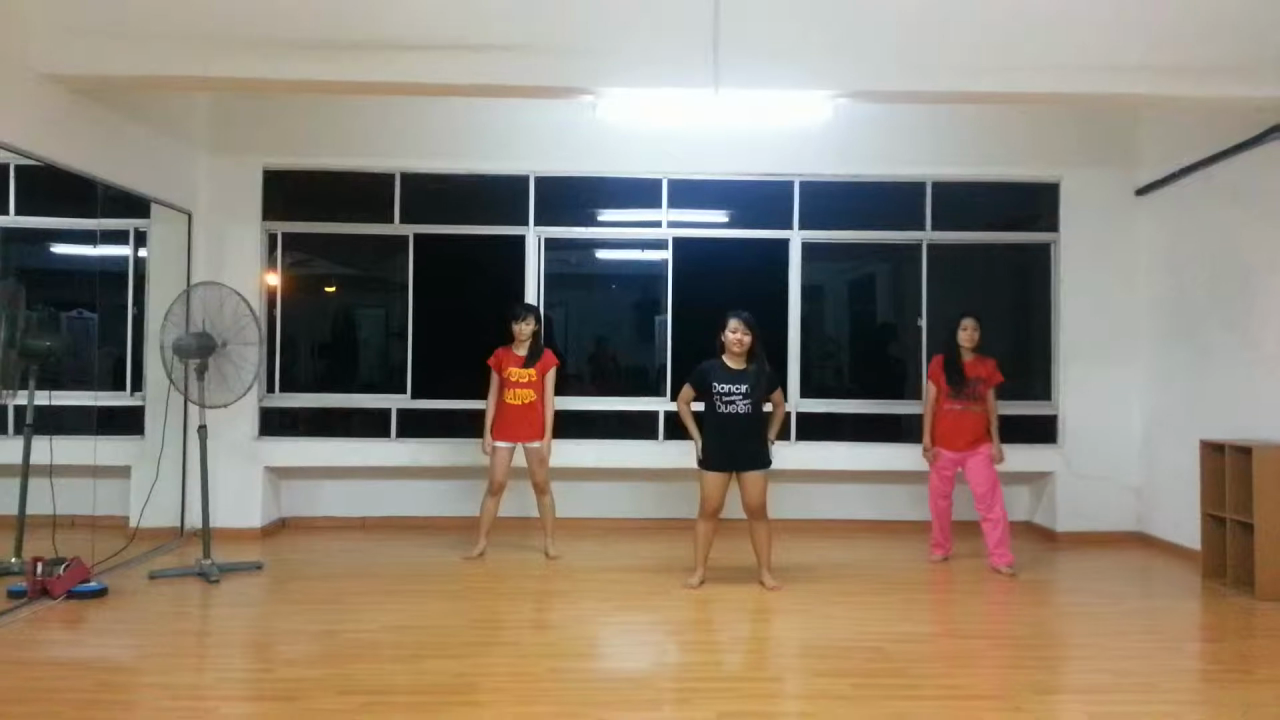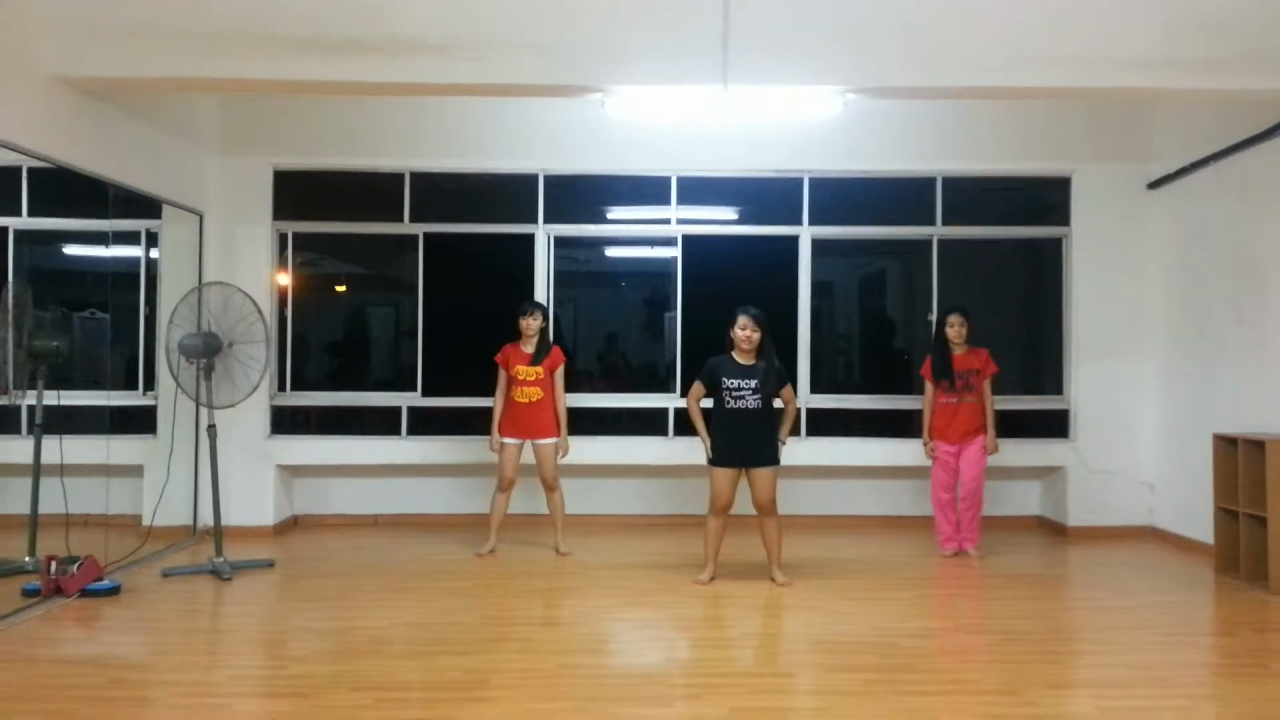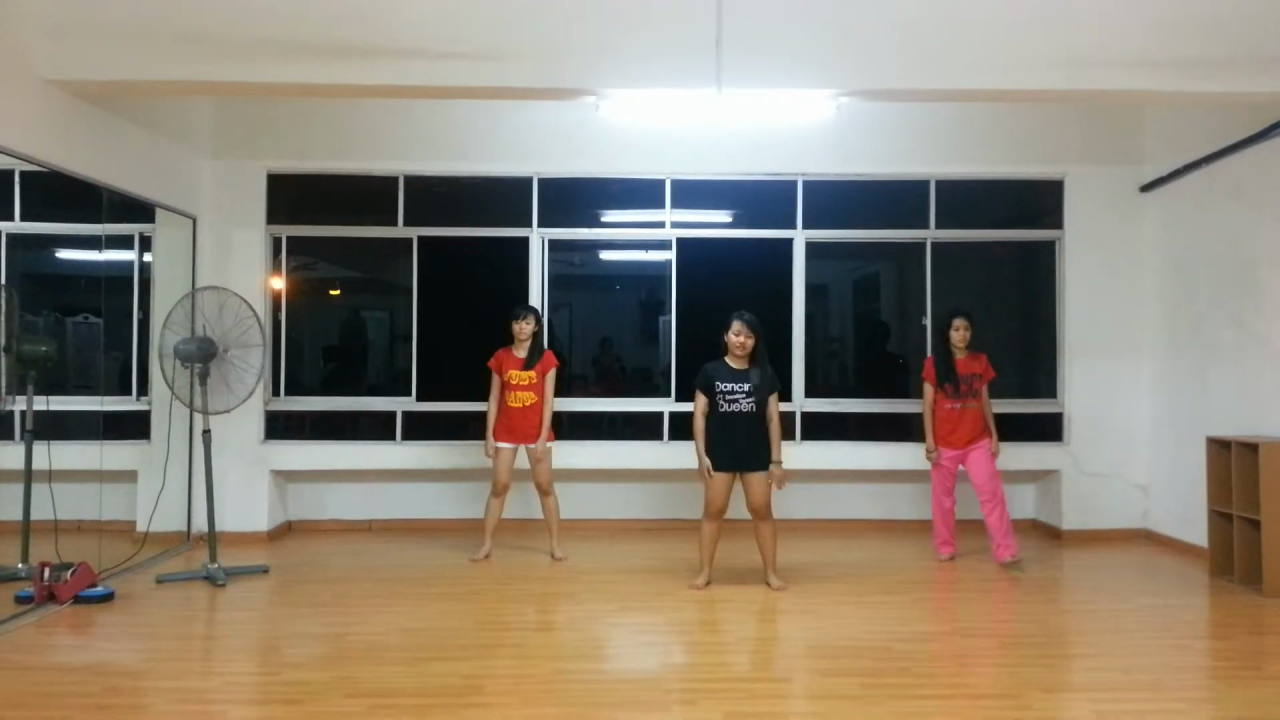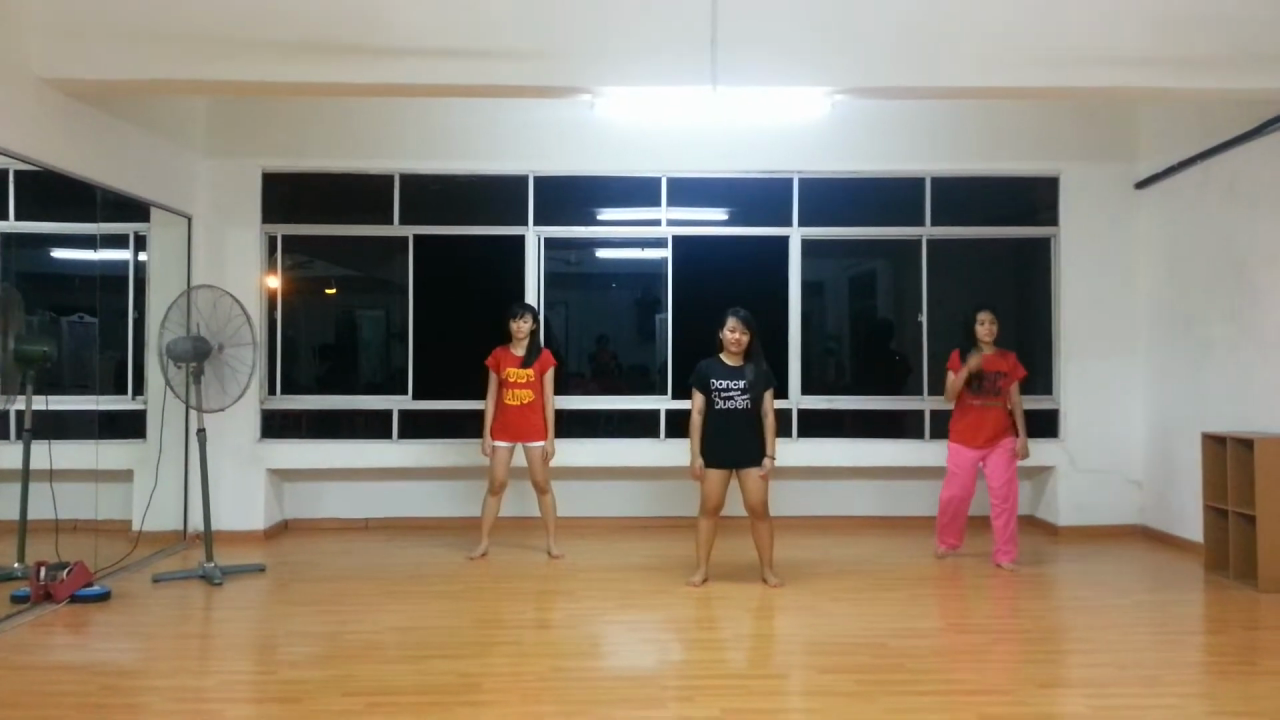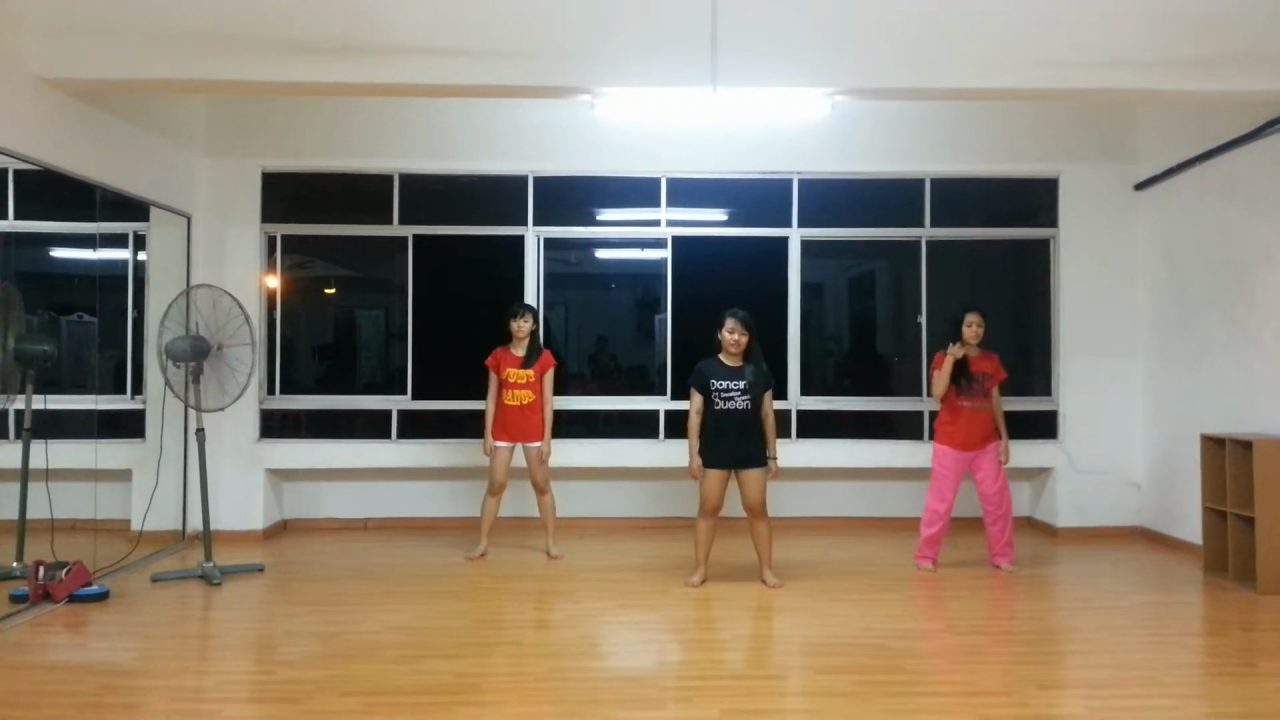
dt=0.5s
person 1, frame 1
left shoulder: (762, 372)
right shoulder: (708, 370)
left elbow: (779, 405)
right elbow: (683, 401)
left wrist: (770, 438)
right wrist: (697, 438)
left hip: (753, 453)
right hip: (715, 452)
left knee: (757, 511)
right knee: (709, 510)
left ankle: (765, 572)
right ankle: (699, 570)
person 1, frame 2
left shoulder: (771, 368)
right shoulder: (716, 366)
left elbow: (790, 403)
right elbow: (692, 399)
left wrist: (780, 439)
right wrist: (705, 438)
left hip: (762, 449)
right hip: (725, 448)
left knee: (767, 507)
right knee: (719, 506)
left ankle: (775, 568)
right ankle: (709, 567)
person 1, frame 3
left shoulder: (764, 374)
right shoulder: (711, 371)
left elbow: (773, 417)
right elbow: (700, 414)
left wrist: (776, 460)
right wrist: (701, 455)
left hip: (756, 455)
right hip: (719, 454)
left knee: (761, 511)
right knee: (713, 511)
left ankle: (770, 572)
right ankle: (705, 571)
person 1, frame 4
left shoulder: (760, 370)
right shoulder: (705, 368)
left elbow: (768, 414)
right elbow: (697, 413)
left wrist: (769, 455)
right wrist: (695, 454)
left hip: (752, 451)
right hip: (715, 451)
left knee: (758, 509)
right knee: (710, 508)
left ankle: (767, 569)
right ankle: (702, 568)
person 1, frame 5
left shoulder: (759, 371)
right shoulder: (705, 369)
left elbow: (767, 414)
right elbow: (695, 413)
left wrist: (772, 455)
right wrist: (694, 453)
left hip: (751, 452)
right hip: (714, 452)
left knee: (757, 508)
right knee: (709, 508)
left ankle: (766, 569)
right ankle: (700, 569)
person 2, frame 1
left shoulder: (988, 366)
right shoulder: (940, 363)
left elbow: (991, 406)
right elbow: (930, 403)
left wrist: (996, 441)
right wrist: (927, 441)
left hip: (978, 445)
right hip: (944, 444)
left knee: (989, 499)
right knee: (940, 498)
left ankle: (1000, 557)
right ankle: (940, 547)
person 2, frame 2
left shoulder: (981, 357)
right shoulder: (934, 360)
left elbow: (987, 397)
right elbow: (929, 400)
left wrist: (991, 432)
right wrist: (926, 436)
left hip: (974, 436)
right hip: (943, 437)
left knee: (971, 488)
right knee: (943, 491)
left ankle: (969, 540)
right ankle: (949, 542)
person 2, frame 3
left shoulder: (981, 362)
right shoulder: (934, 363)
left elbow: (985, 401)
right elbow: (928, 405)
left wrist: (994, 435)
right wrist: (930, 442)
left hip: (978, 441)
right hip: (945, 442)
left knee: (991, 492)
right knee: (943, 497)
left ankle: (1005, 549)
right ankle: (945, 546)
person 2, frame 4
left shoulder: (1009, 359)
right shoulder: (959, 357)
left elbow: (1015, 400)
right elbow: (950, 393)
left wrist: (1022, 436)
right wrist: (968, 369)
left hip: (1001, 440)
right hip: (963, 440)
left knee: (1004, 497)
right knee: (954, 495)
left ankle: (1005, 554)
right ankle: (947, 541)
person 2, frame 5
left shoulder: (992, 361)
right shoulder: (944, 359)
left elbow: (996, 402)
right elbow: (937, 393)
left wrist: (1004, 437)
right wrist: (951, 359)
left hip: (986, 444)
right hip: (950, 444)
left knee: (997, 500)
right knee: (939, 501)
left ankle: (1002, 555)
right ankle: (926, 555)
person 3, frame 1
left shoulder: (546, 357)
right shoulder: (500, 355)
left elbow: (548, 399)
right elbow: (492, 396)
left wrist: (547, 437)
right wrist: (486, 432)
left hip: (534, 431)
right hip: (504, 430)
left knee: (542, 486)
right knee: (495, 485)
left ankle: (549, 542)
right ankle: (481, 541)
person 3, frame 2
left shoulder: (553, 354)
right shoulder: (508, 352)
left elbow: (559, 395)
right elbow: (500, 393)
left wrist: (563, 434)
right wrist: (494, 429)
left hip: (544, 427)
right hip: (512, 427)
left knee: (551, 482)
right knee: (505, 481)
left ankle: (559, 538)
right ankle: (492, 538)
person 3, frame 3
left shoulder: (546, 358)
right shoulder: (501, 357)
left elbow: (548, 400)
right elbow: (494, 398)
left wrist: (543, 437)
right wrist: (489, 435)
left hip: (535, 432)
right hip: (506, 432)
left knee: (545, 487)
right knee: (499, 486)
left ankle: (555, 544)
right ankle: (487, 544)
person 3, frame 4
left shoulder: (544, 357)
right shoulder: (498, 356)
left elbow: (548, 399)
right elbow: (491, 397)
left wrist: (550, 437)
right wrist: (486, 434)
left hip: (534, 431)
right hip: (503, 431)
left knee: (542, 485)
right knee: (496, 485)
left ankle: (551, 541)
right ankle: (484, 542)
person 3, frame 5
left shoulder: (544, 357)
right shoulder: (498, 356)
left elbow: (547, 400)
right elbow: (491, 397)
left wrist: (547, 438)
right wrist: (487, 434)
left hip: (534, 431)
right hip: (503, 431)
left knee: (542, 486)
right knee: (495, 485)
left ankle: (551, 542)
right ankle: (483, 542)
